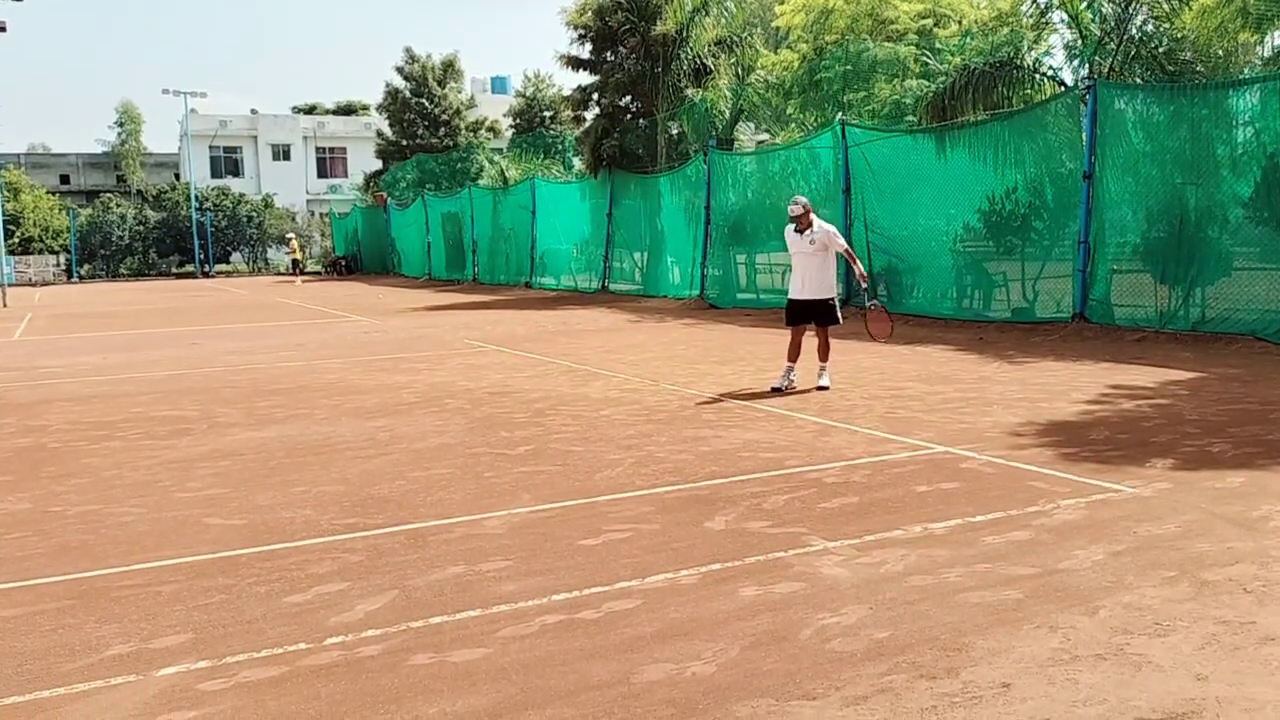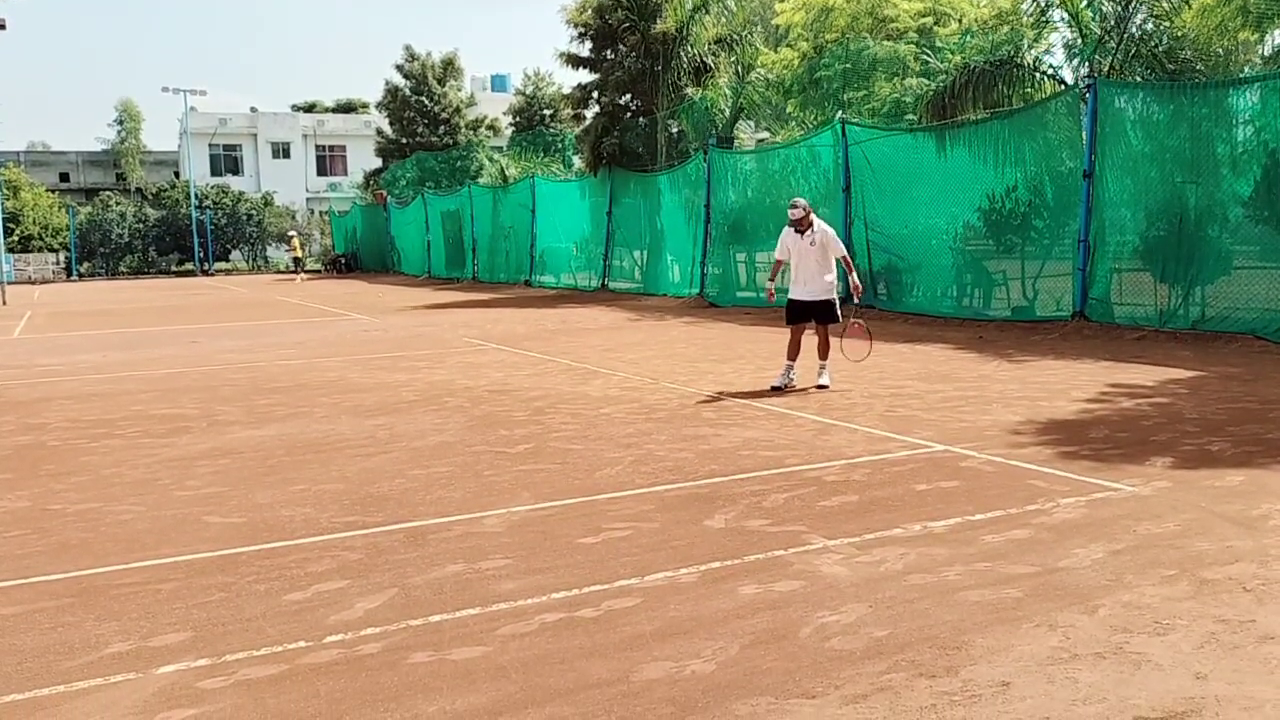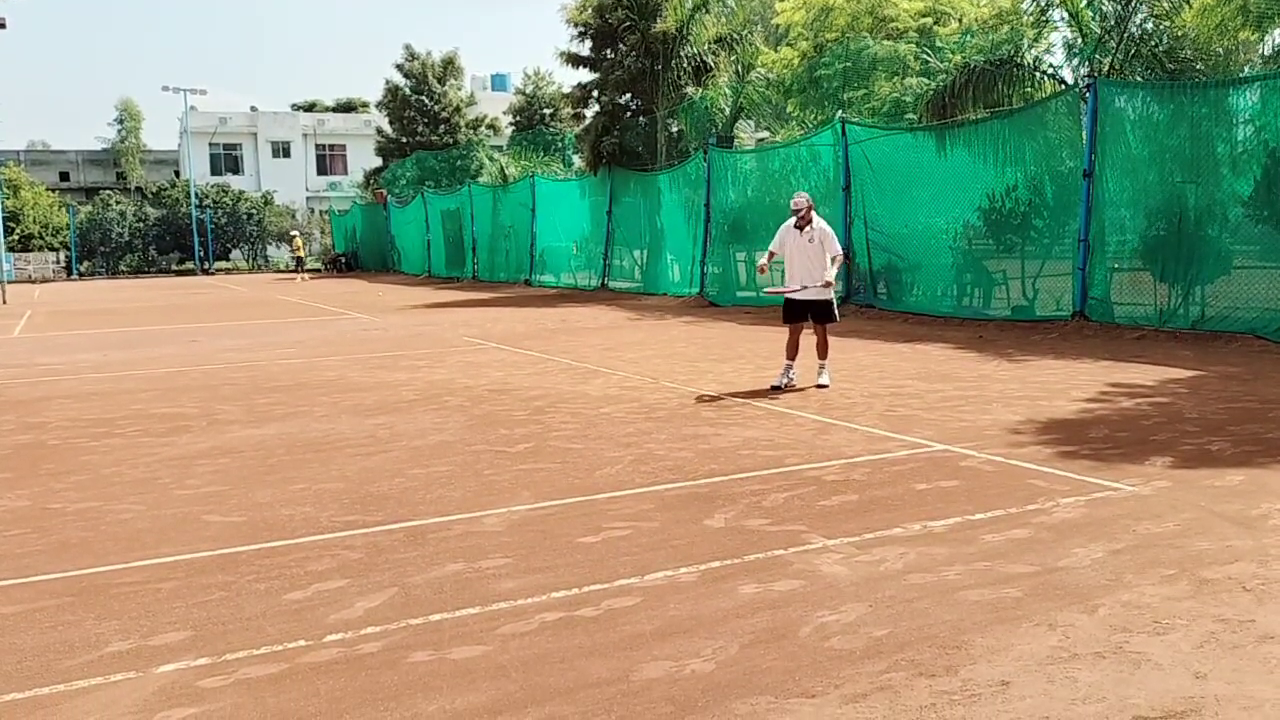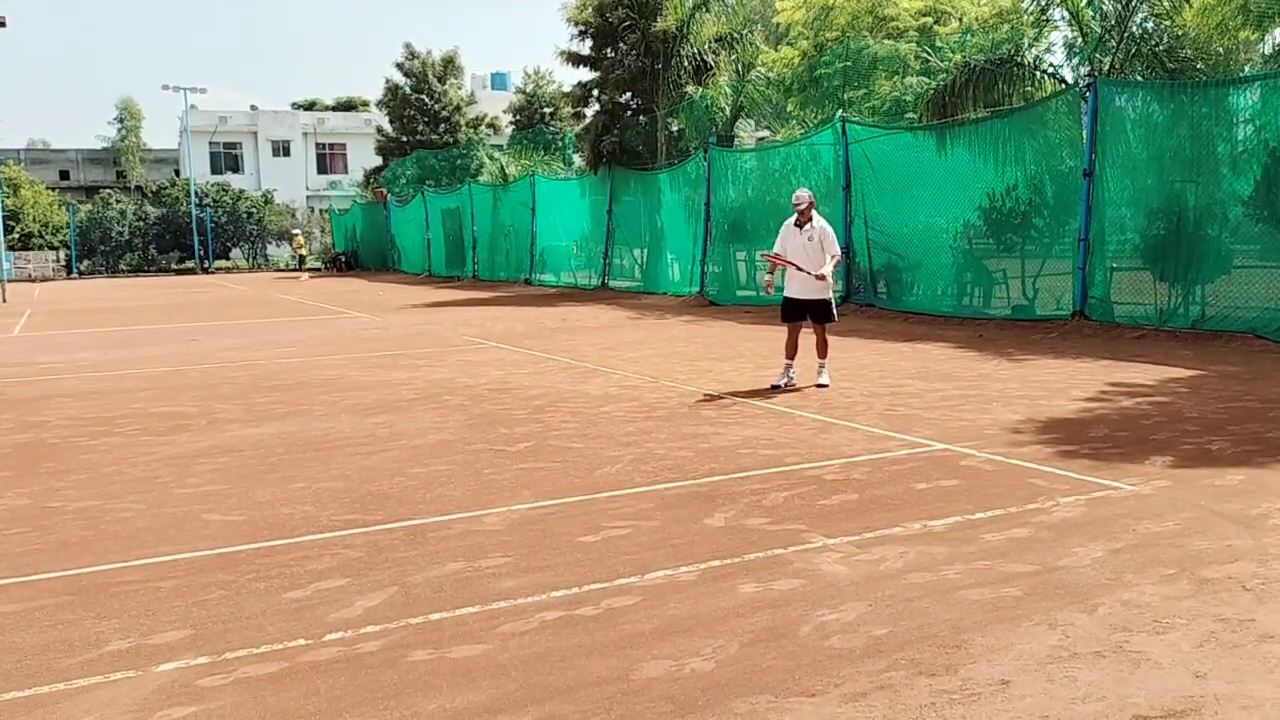
dt=0.3s
person 1, frame 1
left shoulder: (825, 231)
right shoulder: (789, 231)
left elbow: (845, 249)
left wrist: (858, 268)
left hip: (823, 294)
right hip: (797, 294)
left knee: (822, 334)
right knee: (796, 334)
left ankle: (823, 373)
right ankle: (789, 374)
person 1, frame 2
left shoulder: (824, 231)
right shoulder: (787, 233)
left elbow: (842, 255)
right elbow: (780, 259)
left wrist: (853, 277)
right wrist: (770, 282)
left hip: (823, 293)
right hip: (797, 294)
left knee: (822, 332)
right knee: (795, 333)
left ankle: (823, 372)
right ankle: (788, 373)
person 1, frame 3
left shoulder: (823, 229)
right shoulder: (787, 228)
left elbow: (838, 255)
right elbow: (774, 250)
left wrist: (832, 273)
right wrist: (764, 261)
left hip: (820, 292)
right hip: (794, 292)
left knee: (821, 332)
right knee: (794, 332)
left ankle: (823, 371)
right ankle: (788, 373)
person 1, frame 4
left shoulder: (823, 228)
right shoulder: (787, 226)
left elbow: (836, 254)
right elbow: (779, 254)
left wrist: (827, 269)
right wrist: (769, 275)
left hip: (818, 292)
right hip: (793, 291)
left knee: (820, 332)
right knee: (792, 331)
left ankle: (823, 371)
right ankle: (788, 372)
